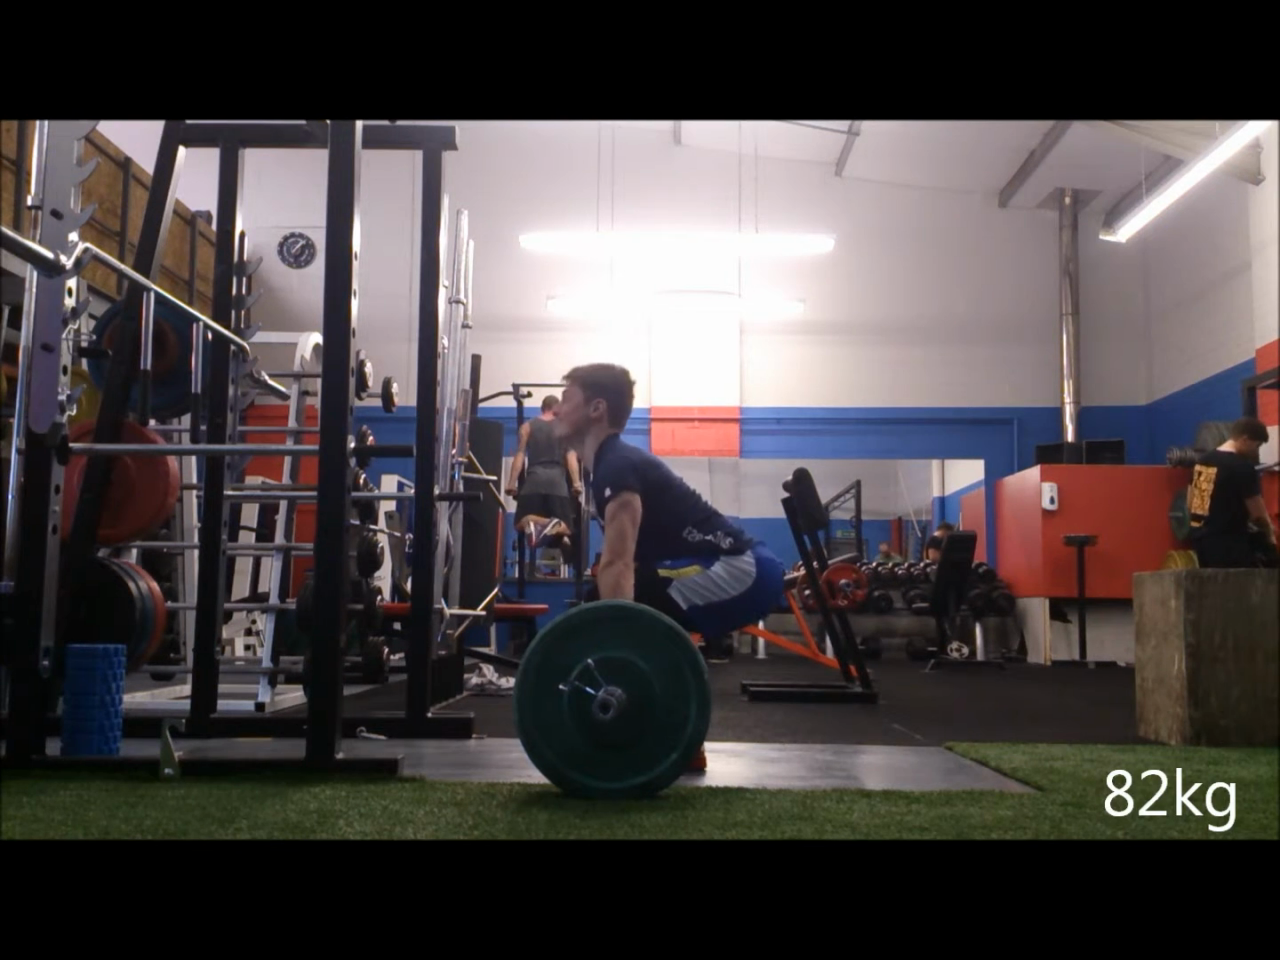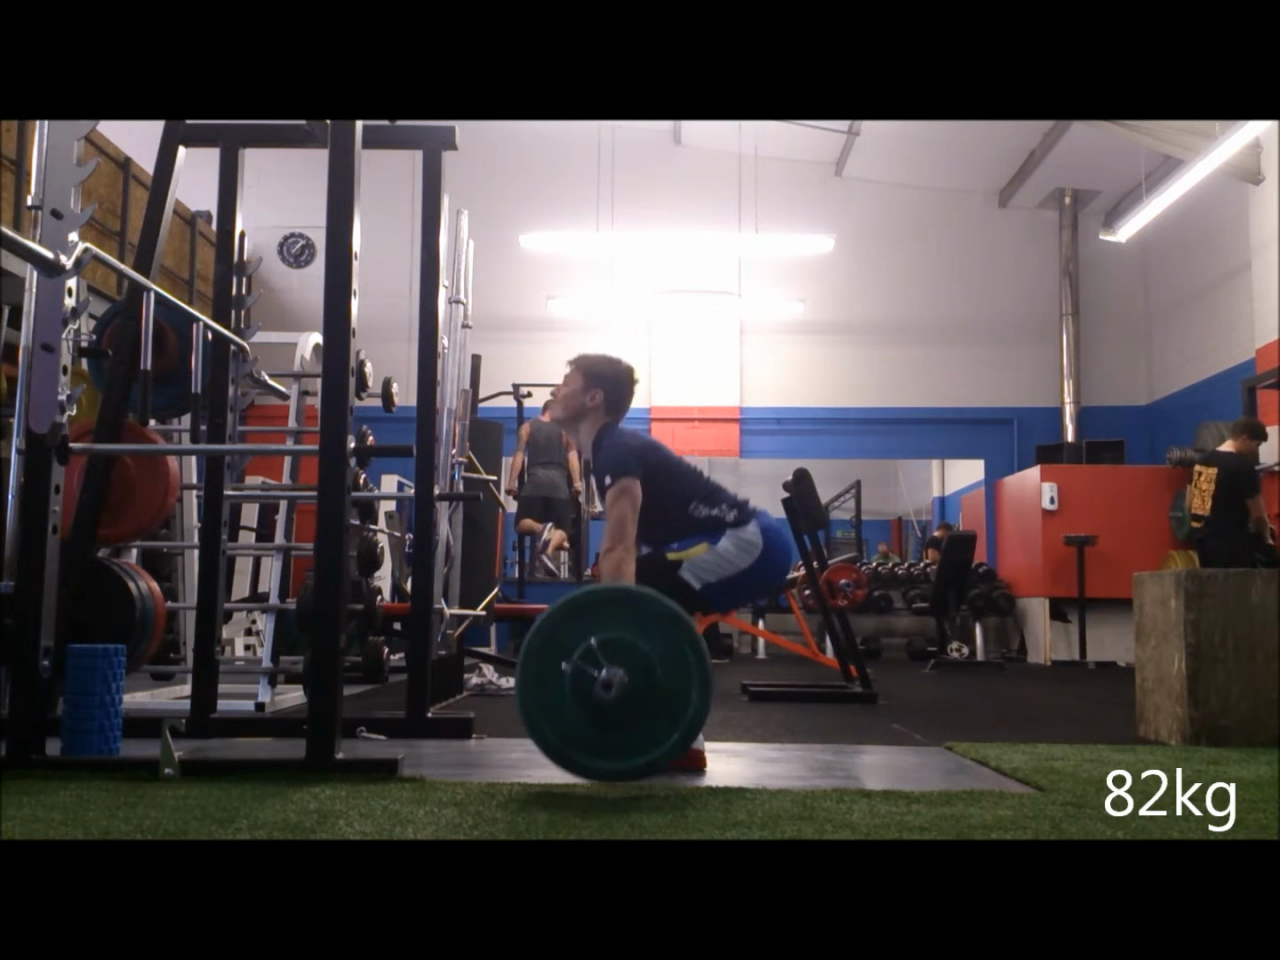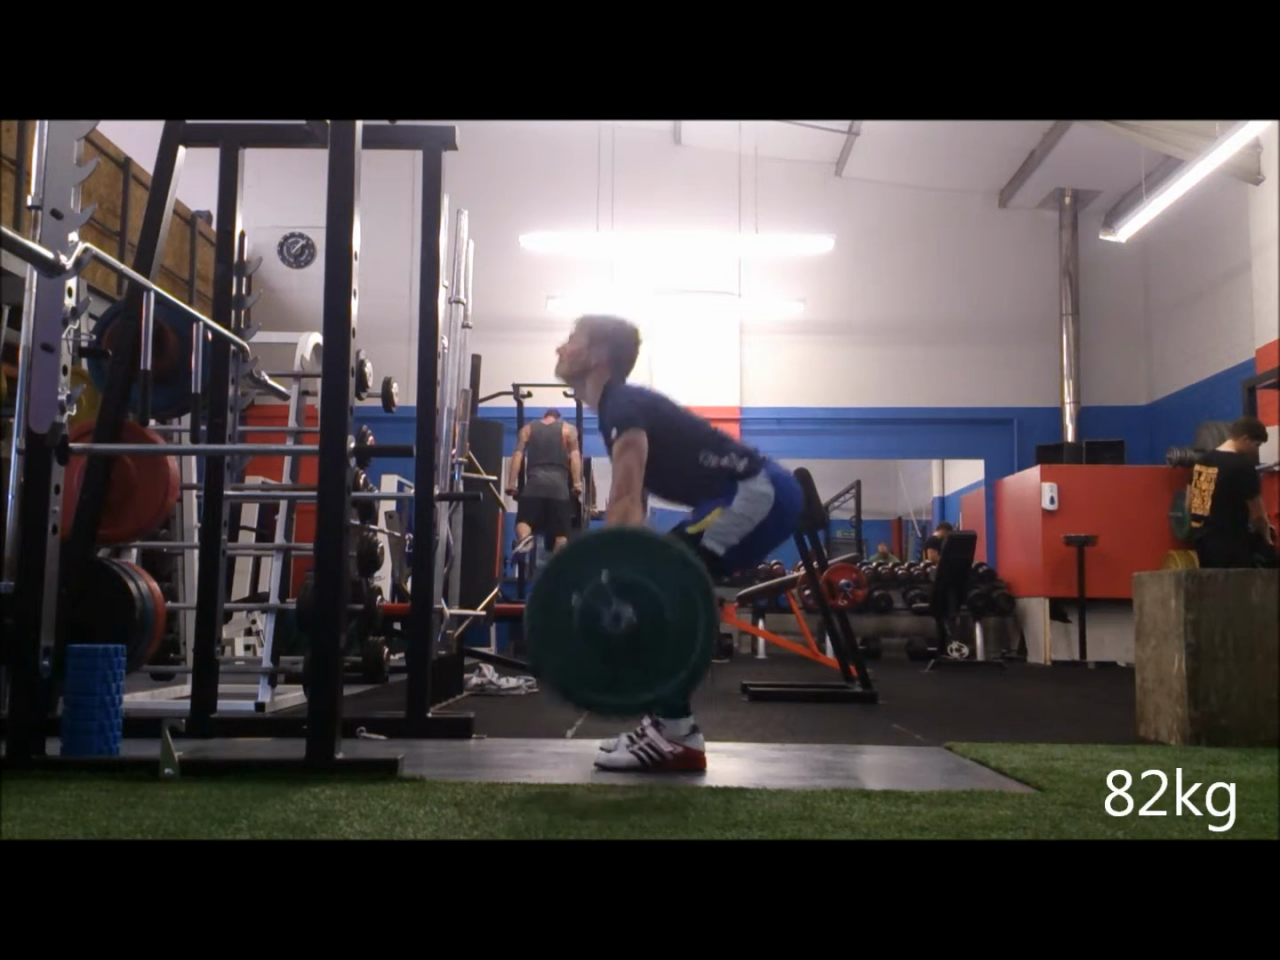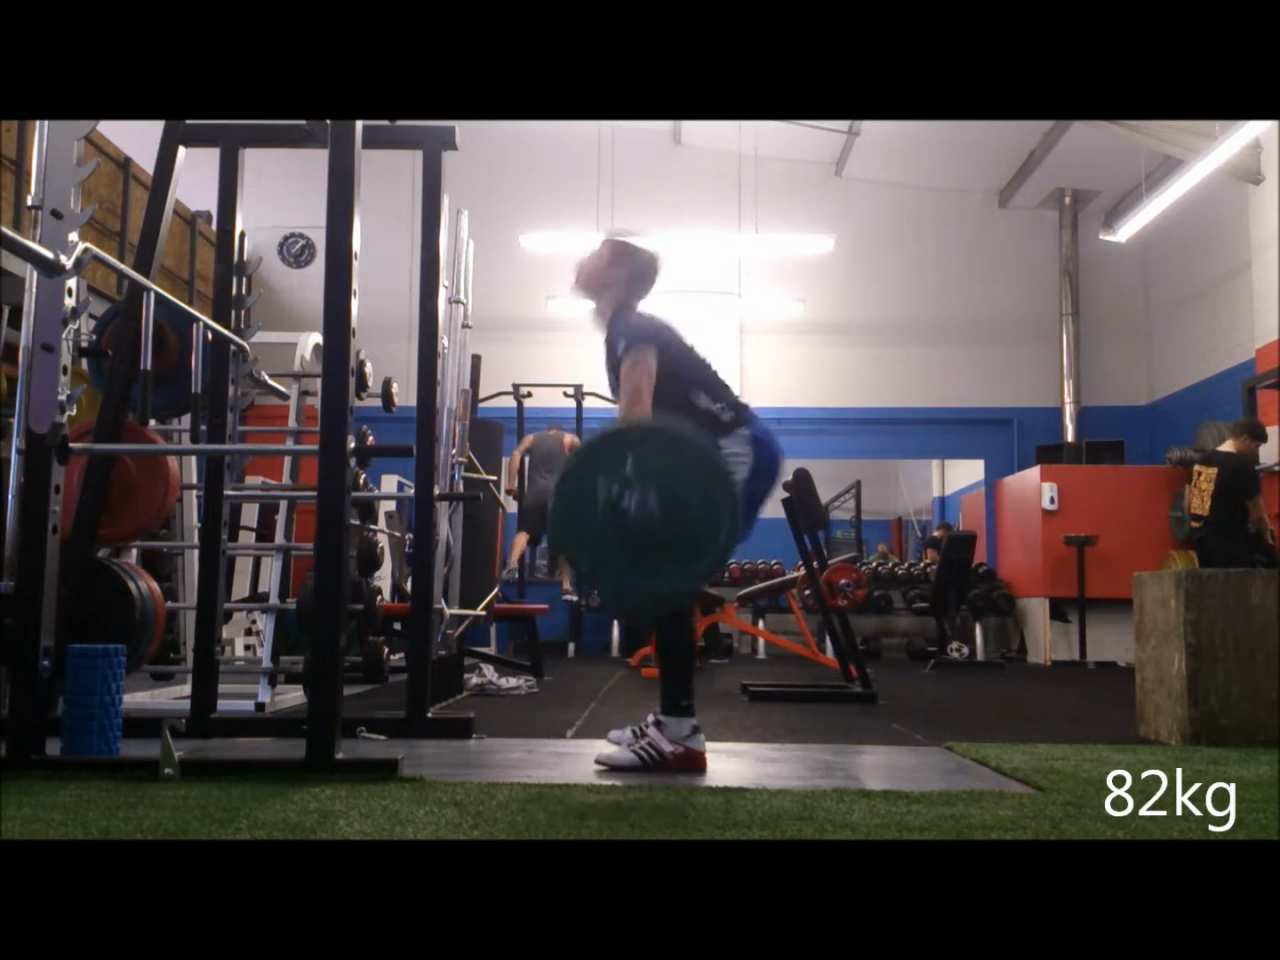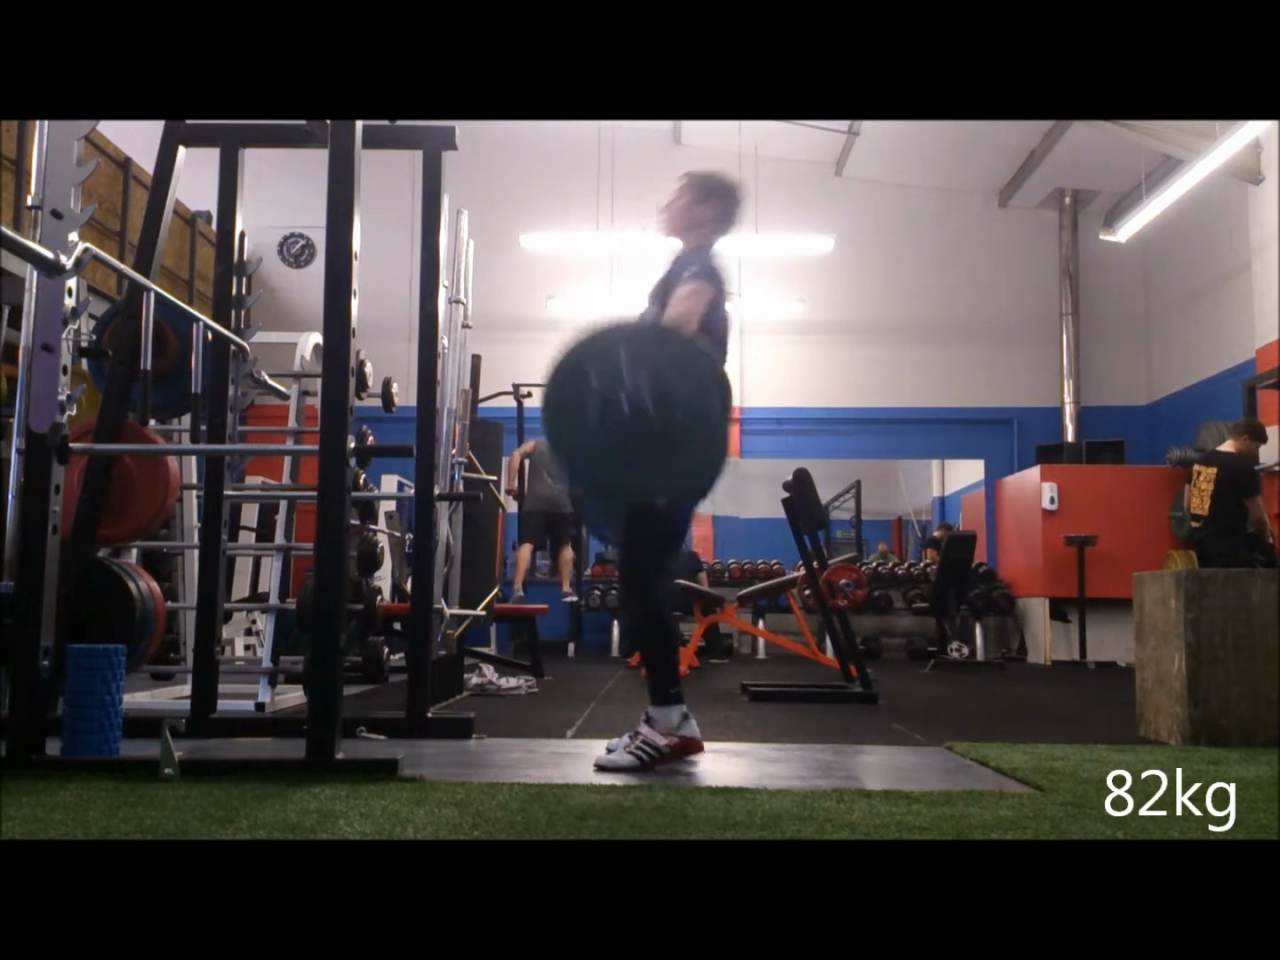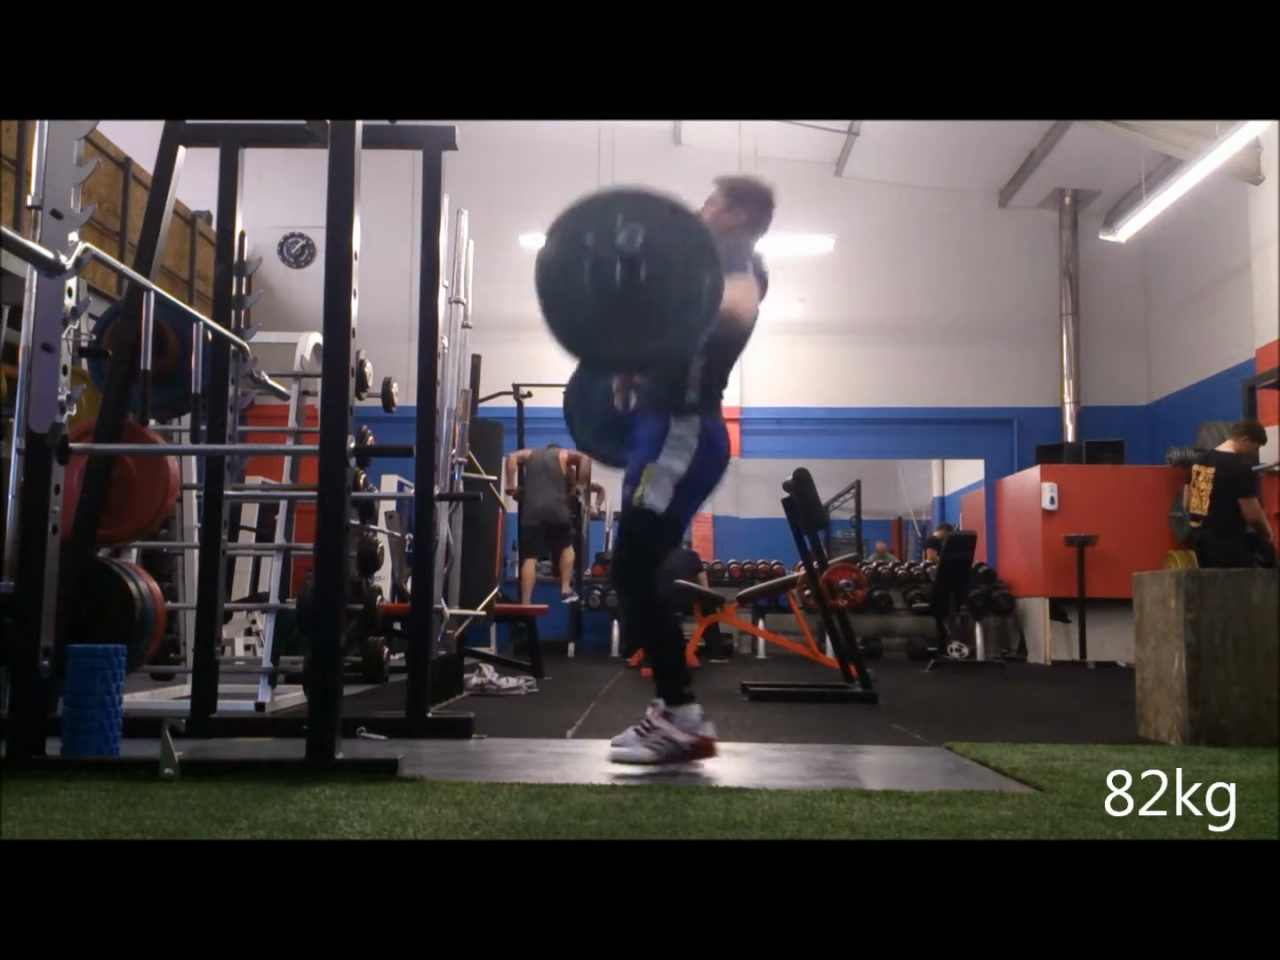
dt=0.2s
person 1, frame 1
left shoulder: (616, 467)
right shoulder: (618, 463)
left elbow: (616, 566)
right elbow: (623, 562)
left hip: (742, 572)
right hip: (744, 571)
person 1, frame 2
left shoulder: (615, 452)
right shoulder: (616, 448)
left elbow: (619, 551)
right elbow: (622, 548)
left hip: (748, 541)
right hip: (750, 541)
person 1, frame 3
left shoulder: (624, 405)
right shoulder: (620, 404)
left elbow: (625, 503)
right elbow: (629, 499)
left hip: (757, 493)
right hip: (753, 493)
left ankle: (676, 738)
right ankle: (671, 723)
person 1, frame 4
left shoulder: (632, 332)
right shoulder: (630, 330)
left elbow: (636, 421)
right elbow: (640, 418)
left hip: (735, 452)
right hip: (729, 454)
left ankle: (678, 735)
right ankle: (671, 722)
person 1, frame 5
left shoulder: (698, 268)
right shoulder: (691, 268)
left elbow: (676, 331)
left knee: (640, 579)
right knee: (643, 579)
left ankle: (671, 726)
right ankle: (663, 718)
person 1, frame 6
left shoulder: (740, 266)
right shoulder: (718, 268)
left elbow: (736, 313)
right wrist: (635, 381)
left hip: (684, 434)
right hip: (665, 431)
left knee: (634, 571)
right knee: (637, 568)
left ankle: (686, 723)
right ankle: (671, 711)
